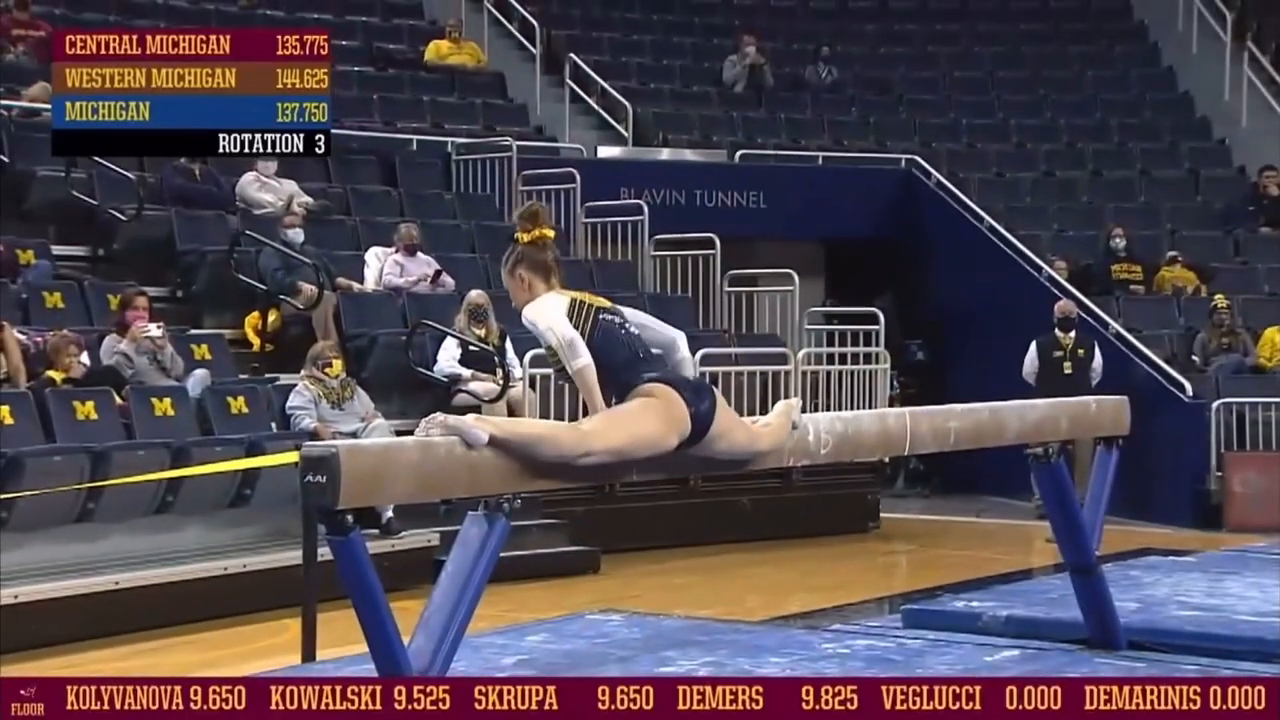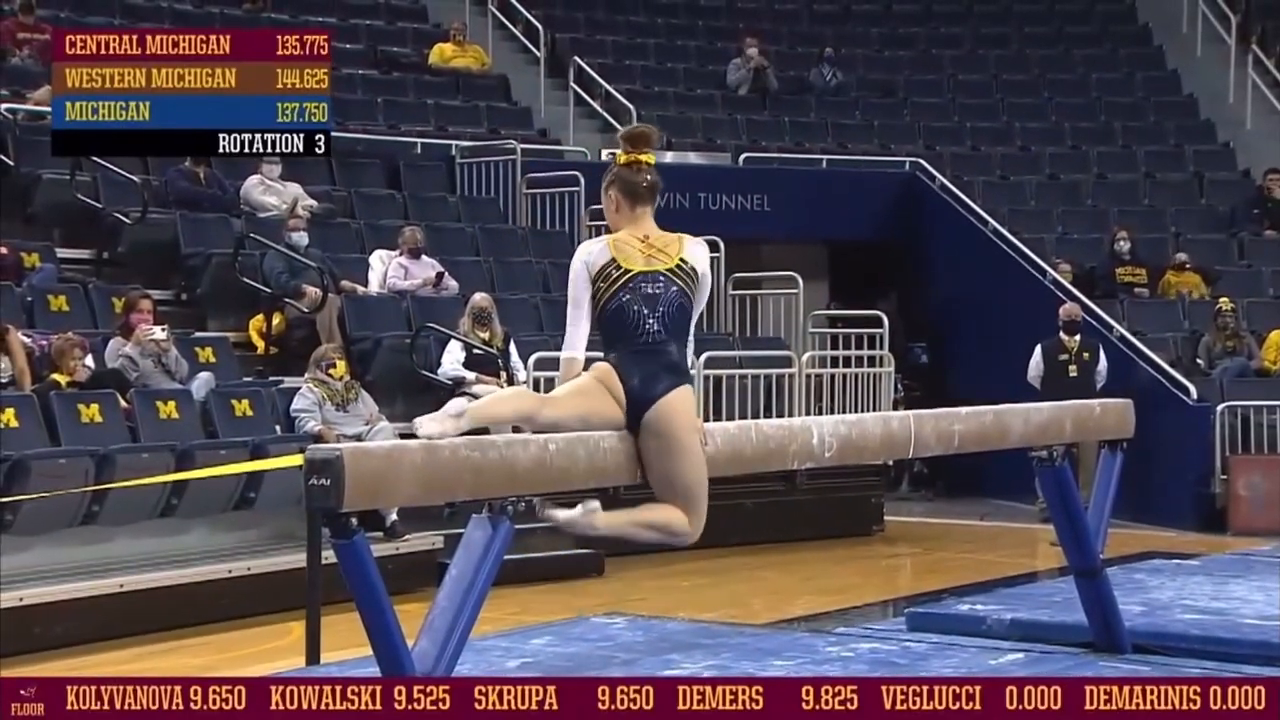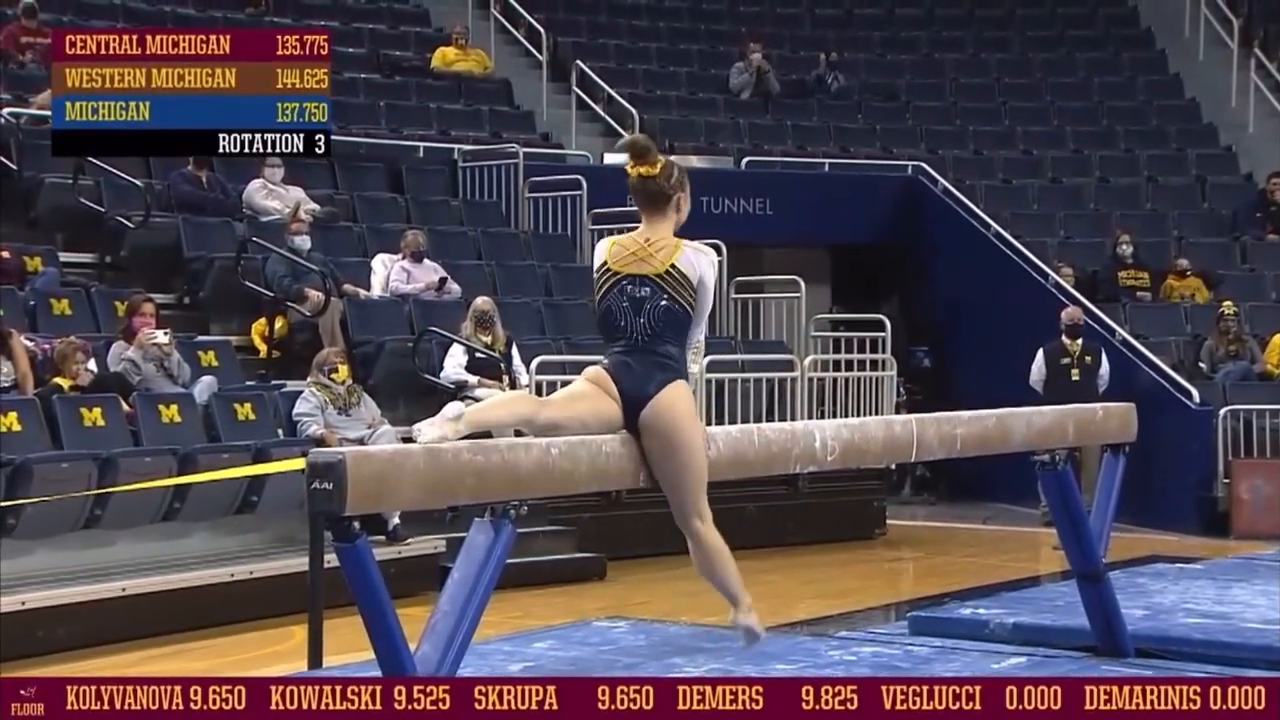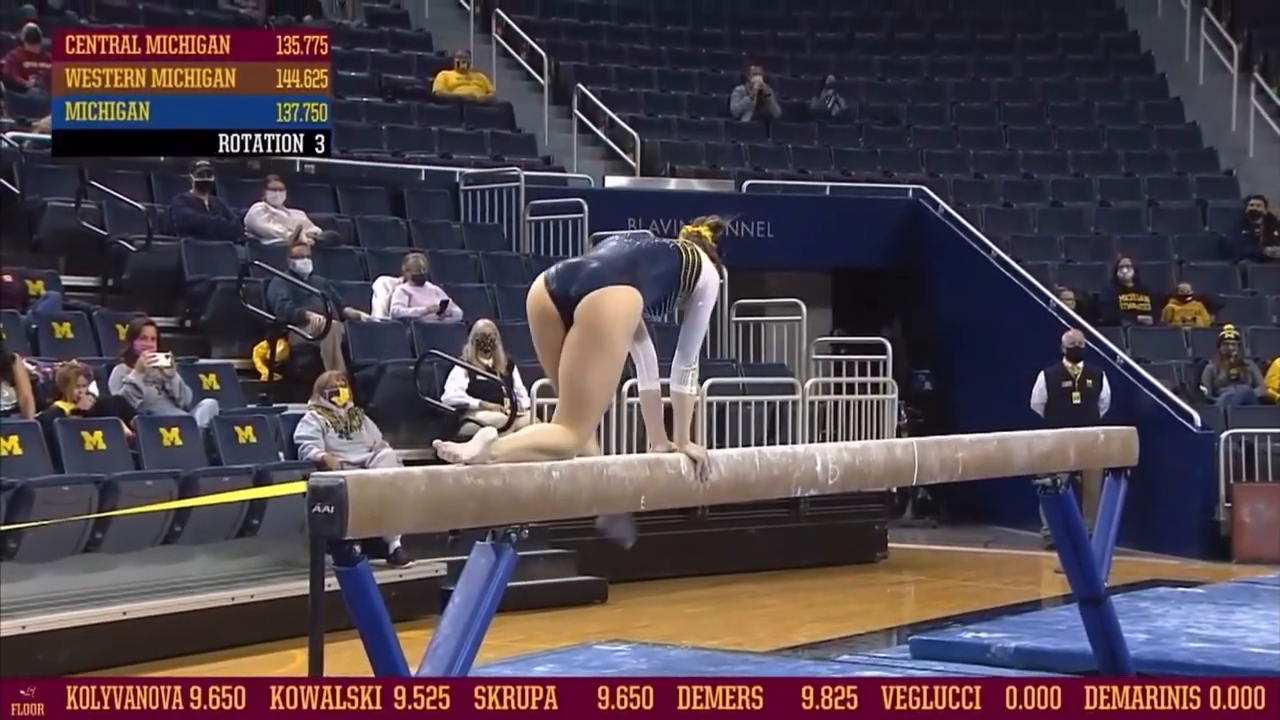
dt=1s
person 1, frame 1
left shoulder: (539, 309)
right shoulder: (603, 306)
left elbow: (575, 352)
left wrist: (600, 422)
left hip: (660, 408)
right hip: (696, 402)
left ankle: (476, 428)
person 1, frame 2
left shoulder: (594, 252)
right shoulder: (696, 252)
left elbow: (574, 341)
left wrist: (570, 408)
left hip: (616, 383)
right hip: (671, 392)
right knee: (687, 522)
left ankle: (463, 417)
right ankle: (592, 518)
person 1, frame 3
left shoulder: (605, 250)
right shoulder: (700, 259)
right wrist: (686, 412)
left hip: (613, 378)
right hip: (663, 391)
right knee: (696, 519)
left ankle: (464, 419)
right ankle: (743, 609)
person 1, frame 4
right shoulder: (706, 271)
left elbow: (642, 351)
right elbow: (686, 362)
left wrist: (659, 440)
right wrist: (681, 441)
left hip: (551, 287)
right hip: (607, 300)
left knee: (582, 414)
right knee: (570, 433)
right ankle: (488, 451)
person 2, frame 1
left shoulder: (1089, 344)
right shoulder: (1040, 345)
left elbow: (1096, 372)
right elbow: (1029, 373)
left wrist: (1083, 389)
right wrist: (1045, 389)
right ankle: (1042, 500)
person 2, frame 2
left shoulder: (1094, 348)
right shoulder: (1045, 348)
left elbow: (1101, 375)
right elbow: (1033, 377)
left wrist: (1087, 392)
right wrist: (1051, 393)
left knee: (1087, 461)
left ankle: (1085, 504)
right ankle: (1046, 504)
person 2, frame 3
left shoulder: (1096, 351)
right shoulder: (1047, 352)
left elbow: (1103, 380)
right elbow: (1036, 381)
left wrist: (1089, 397)
right wrist: (1053, 397)
left knee: (1089, 465)
left ankle: (1088, 508)
right ankle: (1049, 508)
person 2, frame 4
left shoulder: (1097, 375)
right shoulder: (1048, 375)
left elbow: (1104, 403)
right elbow: (1037, 404)
left wrist: (1084, 420)
right wrist: (1061, 420)
left knee: (1091, 489)
left ankle: (1090, 532)
right ankle: (1050, 532)
person 3, frame 1
left shoulder: (351, 386)
right shoulder: (305, 390)
left elbow: (372, 410)
right elbow: (299, 418)
left wrist: (373, 416)
right wrist: (317, 428)
left hip: (363, 432)
right hip: (335, 438)
person 3, frame 2
left shoulder: (355, 389)
right shoulder: (310, 392)
left elbow: (376, 414)
right elbow: (304, 421)
left wrist: (377, 419)
right wrist: (322, 431)
left hip: (368, 436)
right hip: (339, 441)
left knee: (385, 430)
person 3, frame 3
left shoulder: (358, 393)
right shoulder: (312, 396)
left elbow: (379, 418)
right elbow: (306, 425)
left wrist: (379, 424)
right wrist: (324, 435)
left hip: (370, 440)
right hip: (341, 445)
left knee: (387, 434)
person 3, frame 4
left shoulder: (359, 415)
right shoulder: (313, 419)
left elbow: (379, 441)
right elbow: (307, 448)
left wrist: (381, 447)
right wrist: (325, 458)
left hip: (371, 463)
right hip: (343, 468)
left knee: (388, 457)
